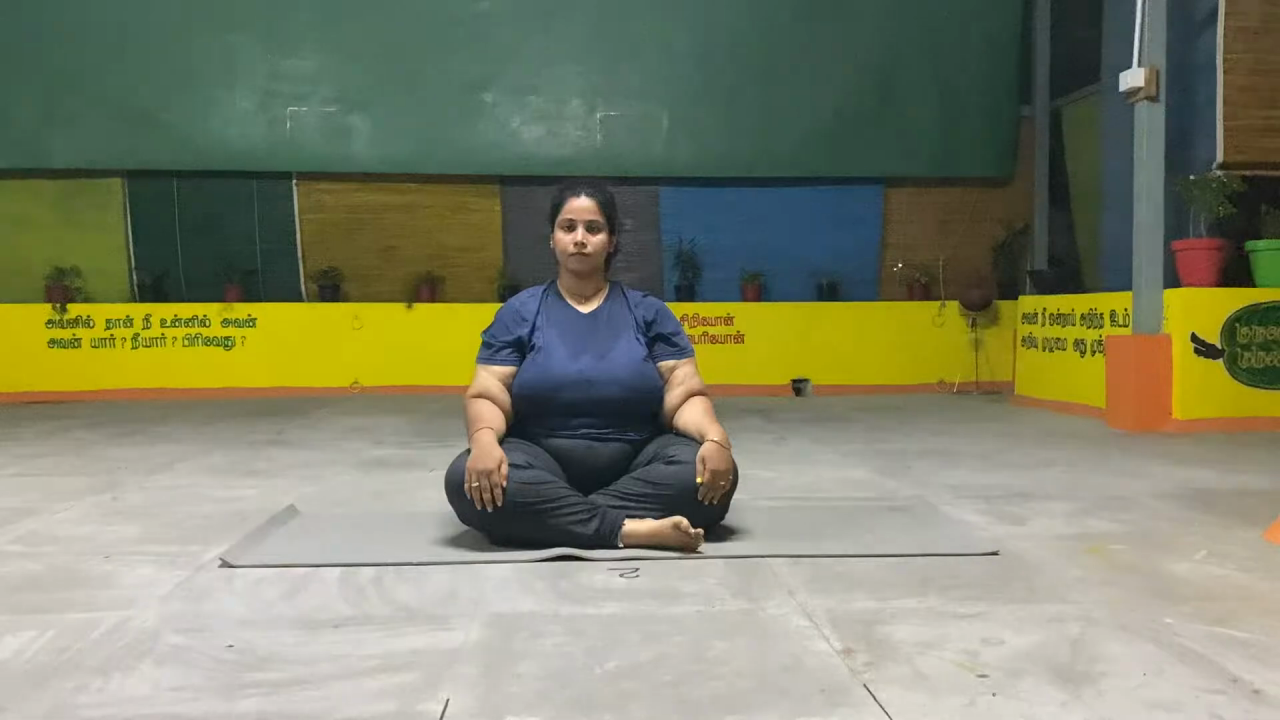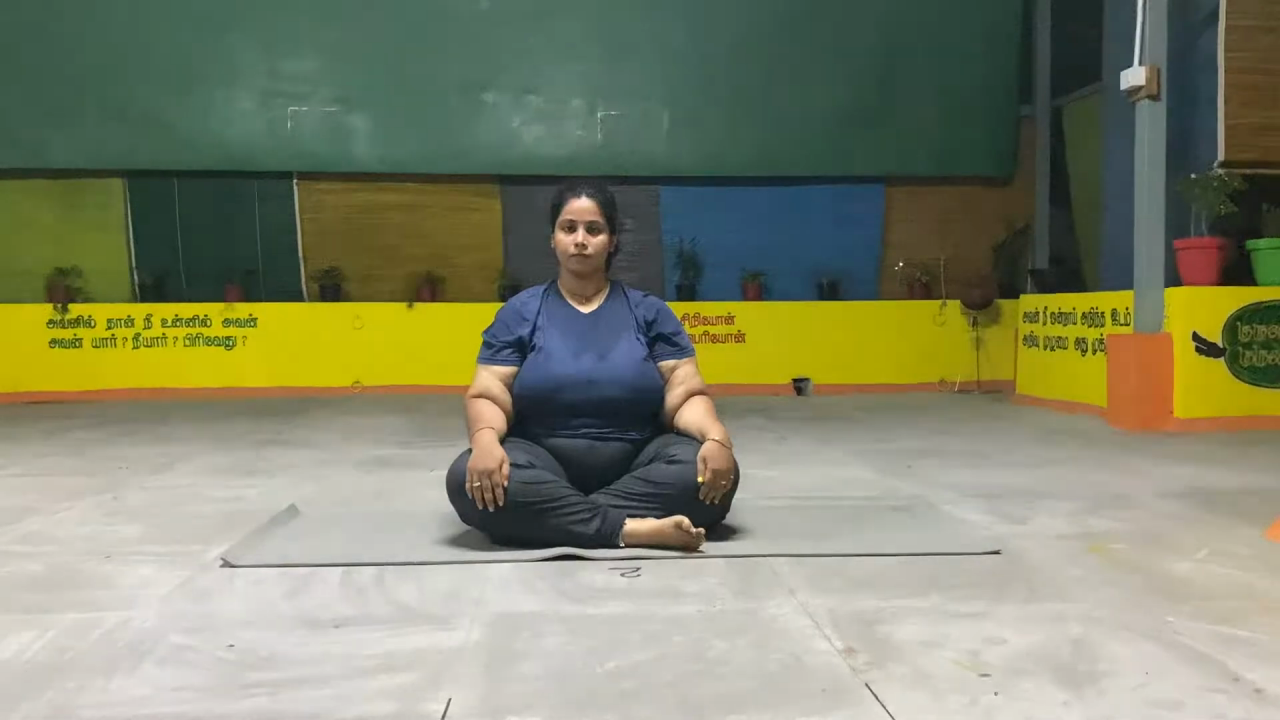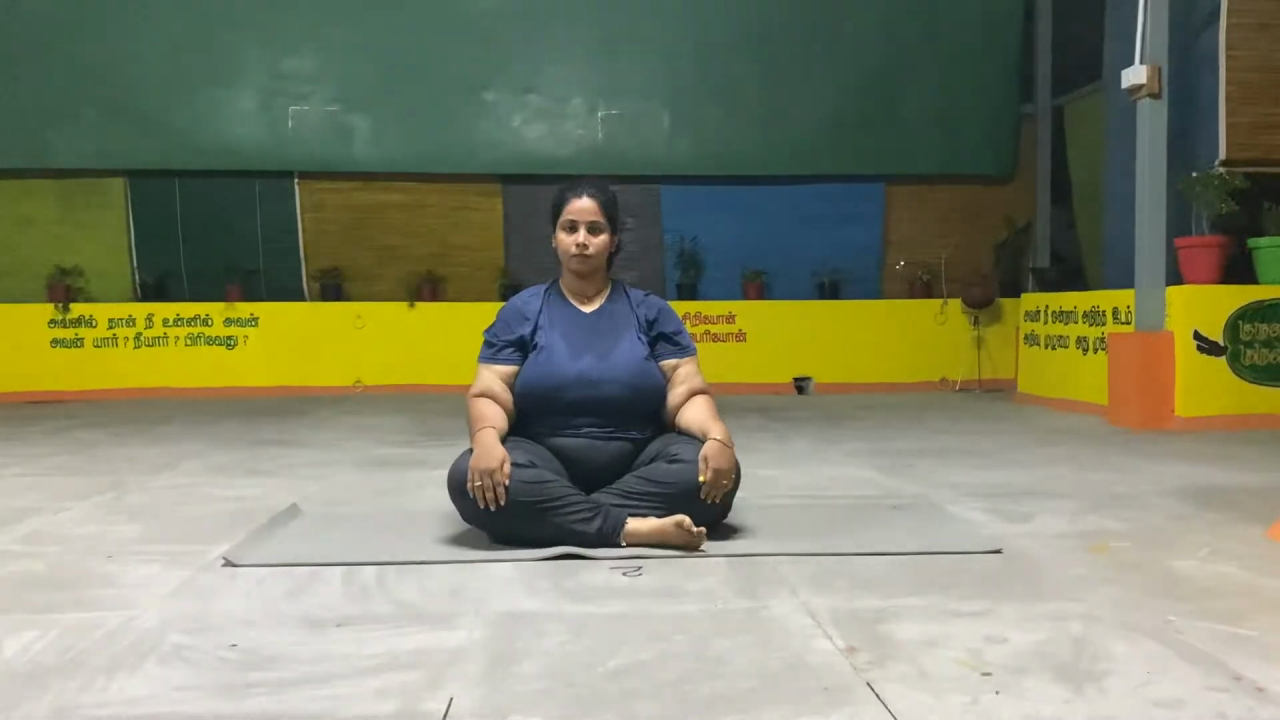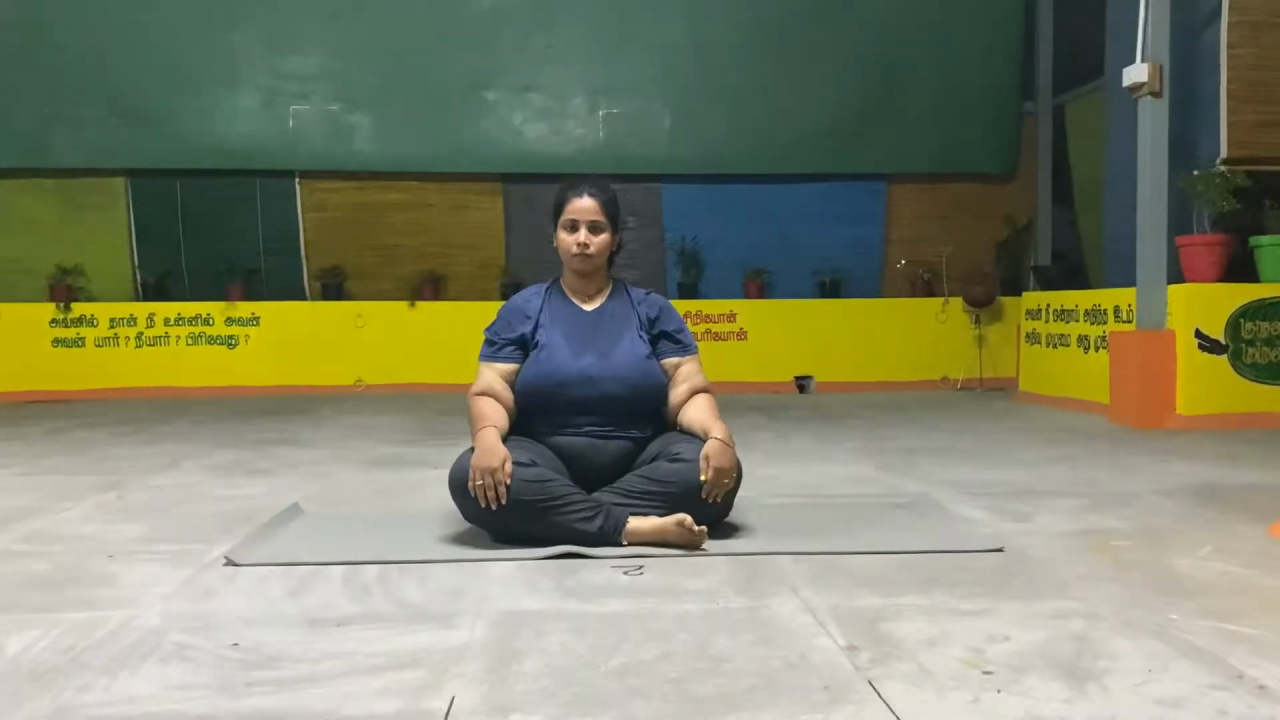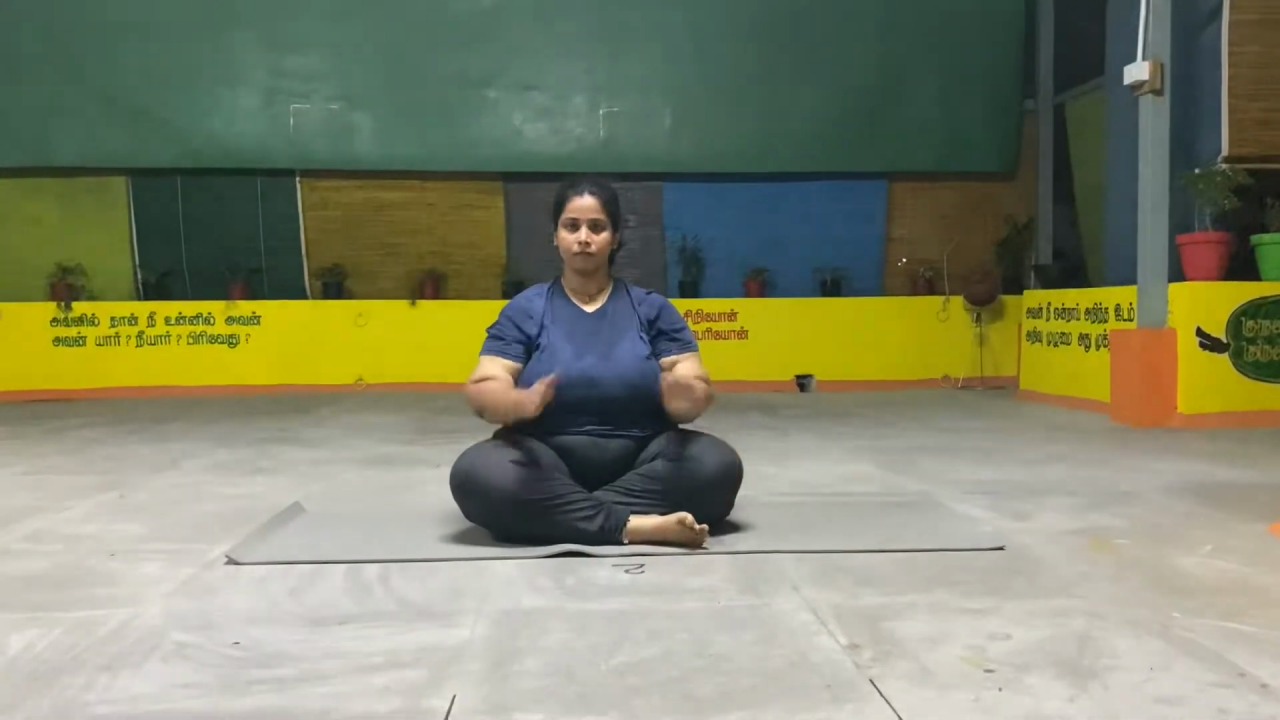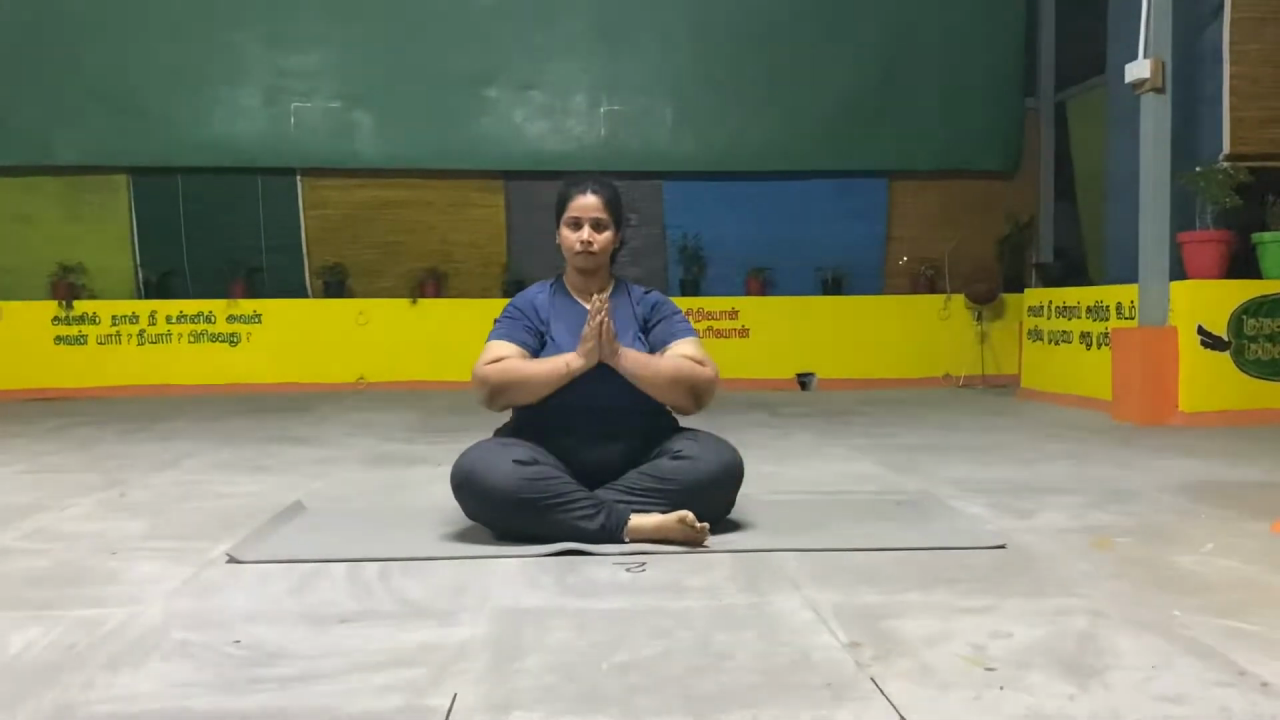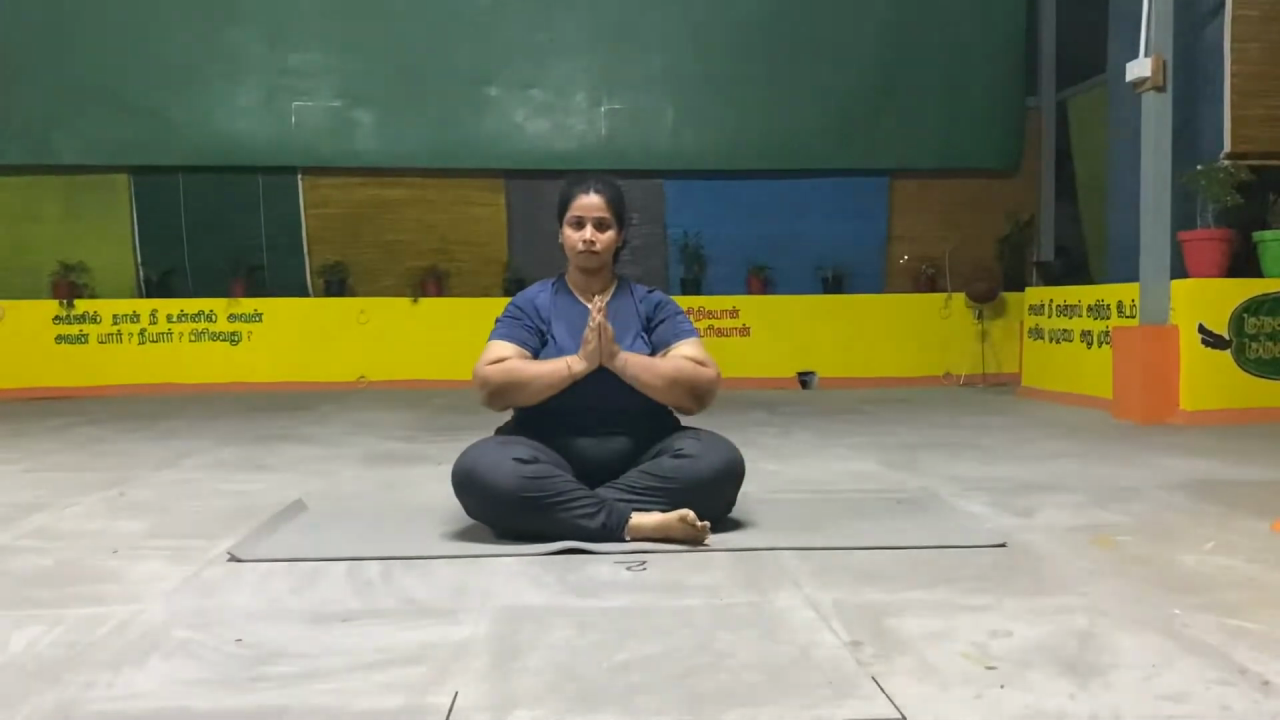
dt=0.3s
person 1, frame 1
left shoulder: (649, 312)
right shoulder: (519, 312)
left elbow: (684, 396)
right elbow: (487, 396)
left wrist: (715, 438)
right wrist: (484, 439)
left hip: (636, 464)
right hip: (544, 463)
left knee: (707, 474)
right knee: (469, 479)
left ankle: (556, 515)
right ankle: (630, 529)
person 1, frame 2
left shoulder: (649, 312)
right shoulder: (520, 312)
left elbow: (685, 397)
right elbow: (487, 397)
left wrist: (716, 438)
right wrist: (484, 440)
left hip: (637, 463)
right hip: (543, 462)
left knee: (717, 473)
right knee: (471, 478)
left ankle: (552, 516)
right ankle: (633, 529)
person 1, frame 3
left shoulder: (651, 311)
right shoulder: (521, 311)
left elbow: (687, 396)
right elbow: (489, 396)
left wrist: (717, 437)
right wrist: (486, 439)
left hip: (638, 463)
right hip: (545, 462)
left knee: (703, 472)
right knee: (472, 477)
left ankle: (559, 516)
right ankle: (632, 528)
person 1, frame 4
left shoulder: (653, 310)
right shoulder: (522, 310)
left elbow: (688, 394)
right elbow: (488, 394)
left wrist: (718, 436)
right wrist: (488, 437)
left hip: (639, 461)
right hip: (545, 460)
left knee: (710, 471)
right knee: (472, 476)
left ankle: (558, 514)
right ankle: (636, 527)
person 1, frame 5
left shoulder: (652, 308)
right shoulder: (525, 309)
left elbow: (697, 390)
right elbow: (482, 390)
left wrist: (686, 398)
right wrist: (523, 402)
left hip: (640, 462)
right hip: (547, 461)
left knee: (718, 465)
right knee: (476, 474)
left ankle: (557, 513)
right ankle: (636, 526)
person 1, frame 6
left shoulder: (652, 305)
right shoulder: (529, 304)
left elbow: (699, 389)
right elbow: (490, 386)
left wrist: (618, 355)
right wrist: (578, 359)
left hip: (643, 460)
right hip: (547, 460)
left knee: (718, 462)
right knee: (477, 471)
left ankle: (557, 511)
right ankle: (638, 524)
person 1, frame 7
left shoulder: (653, 305)
right shoulder: (531, 303)
left elbow: (701, 389)
right elbow: (491, 386)
left wrist: (618, 358)
right wrist: (579, 362)
left hip: (643, 458)
right hip: (549, 458)
left knee: (718, 460)
right knee: (478, 469)
left ankle: (563, 510)
right ankle: (637, 523)
